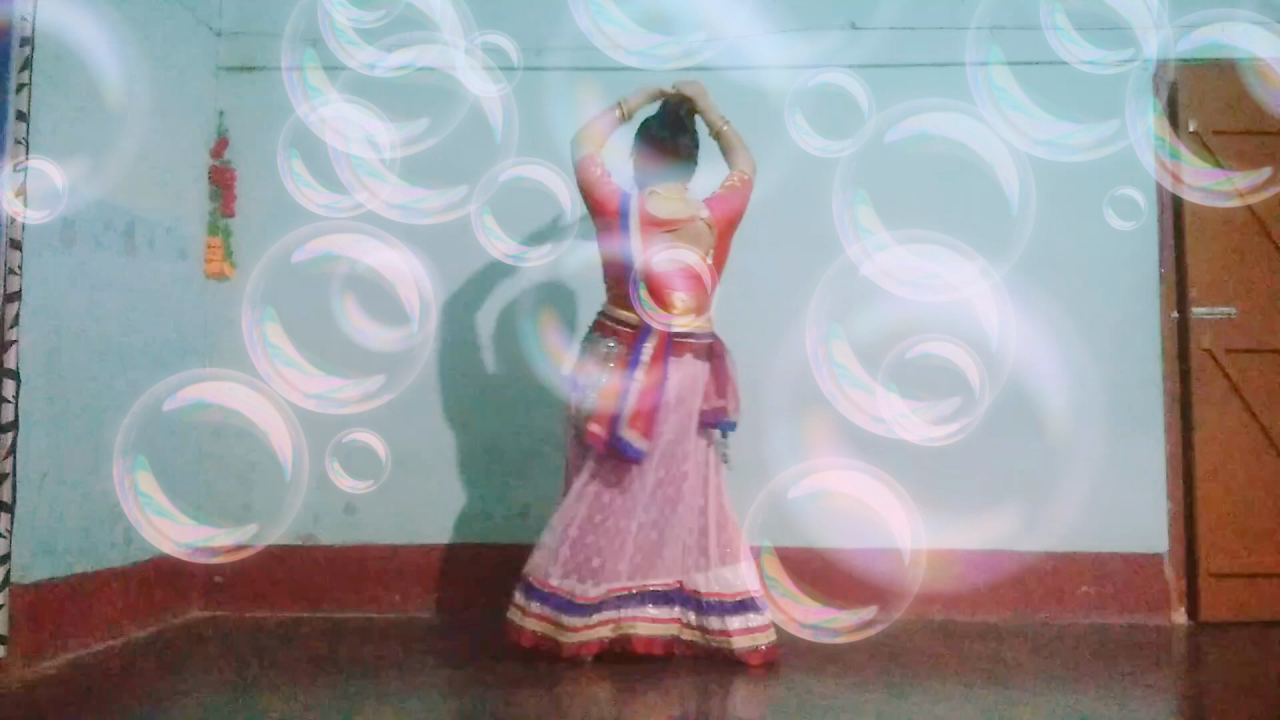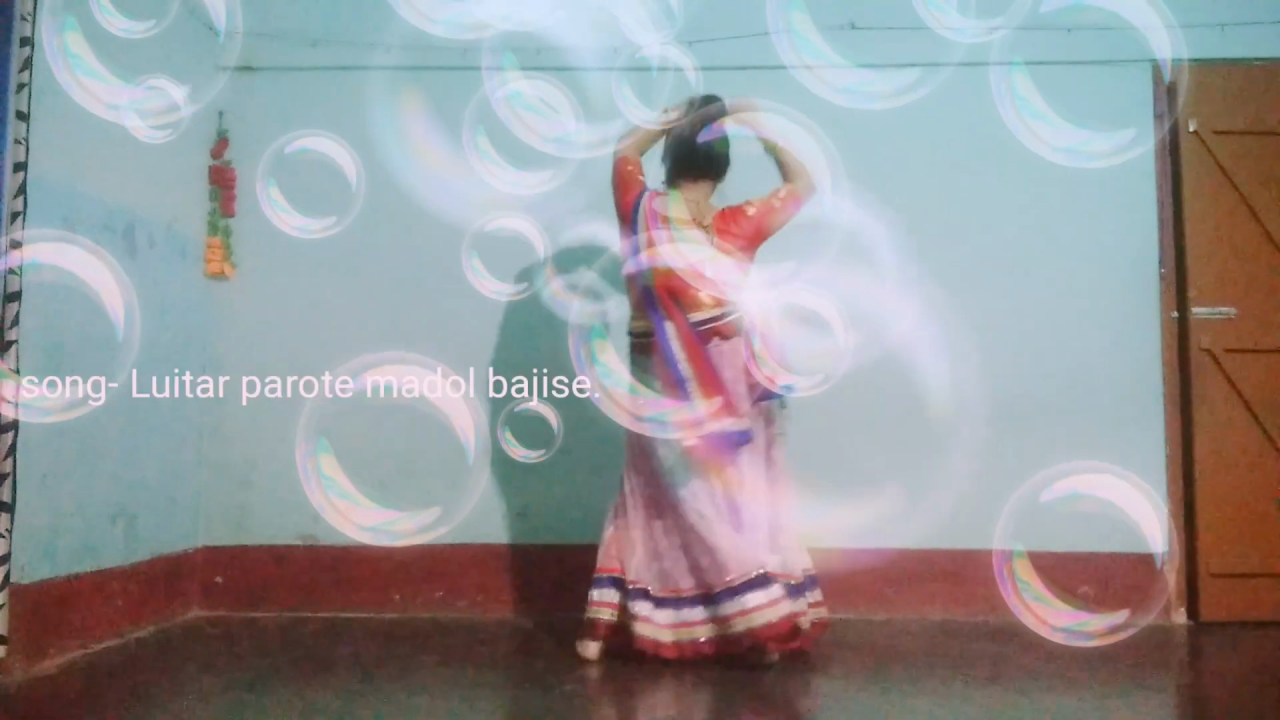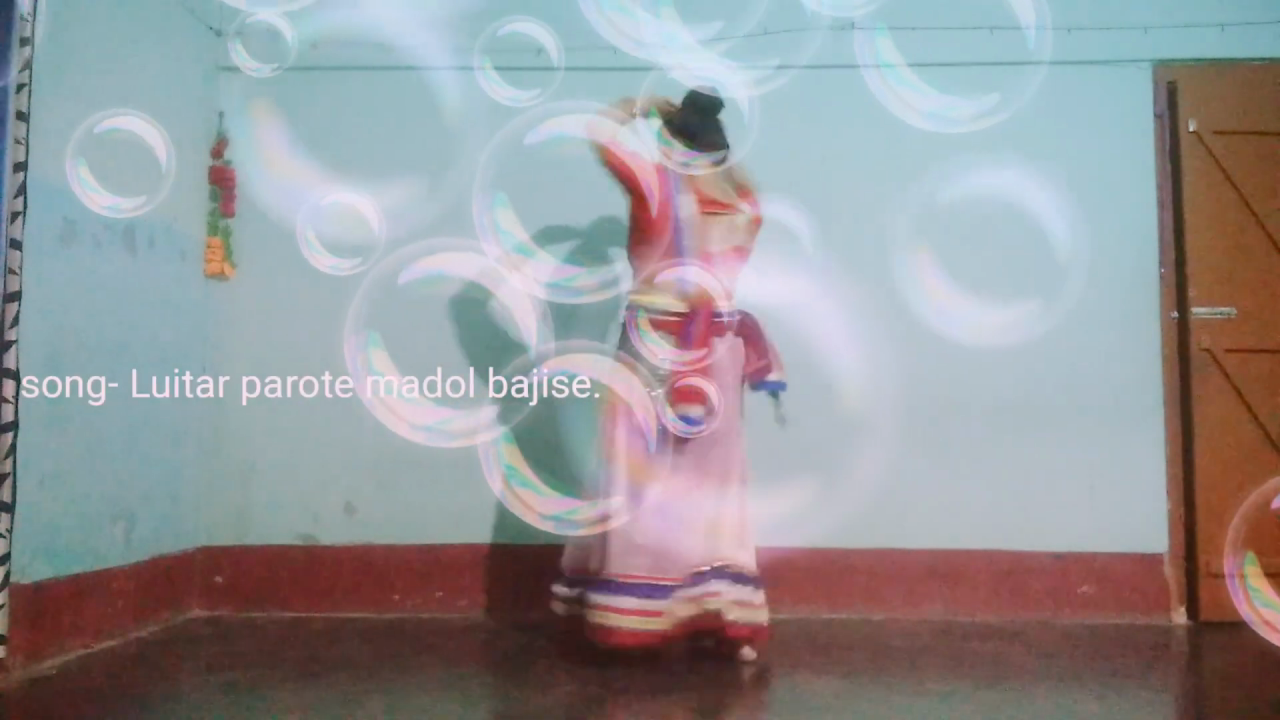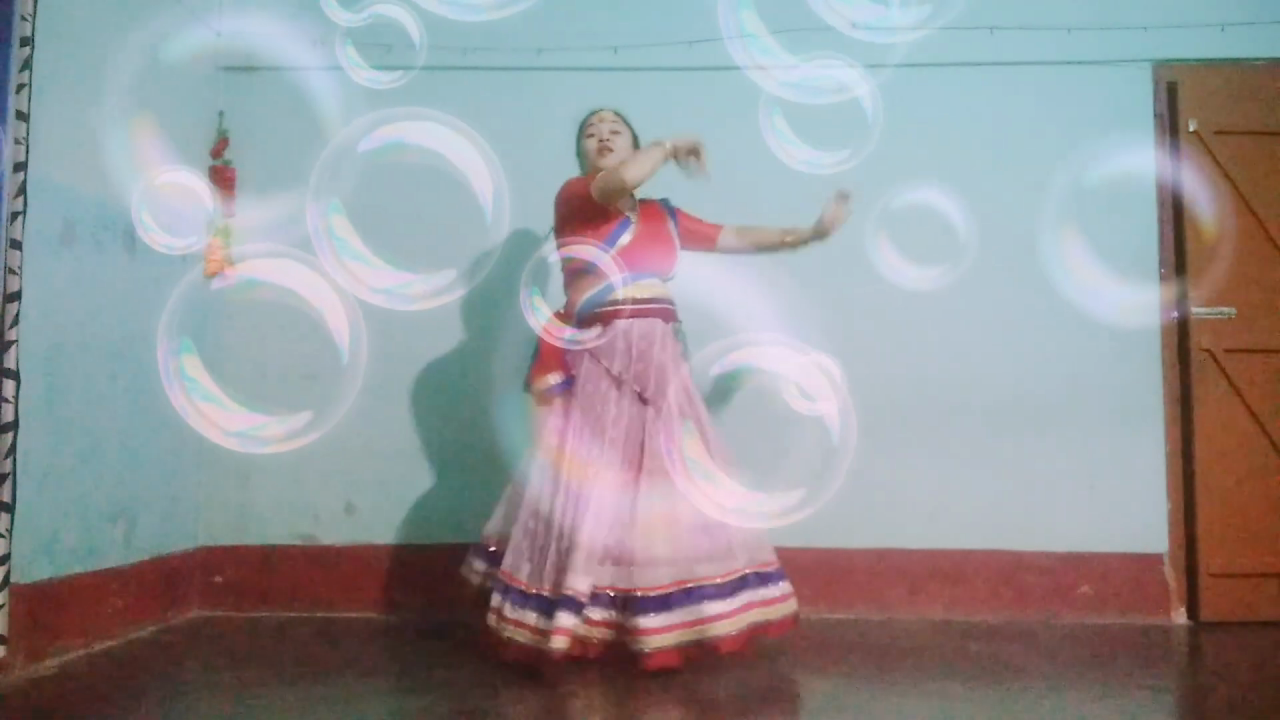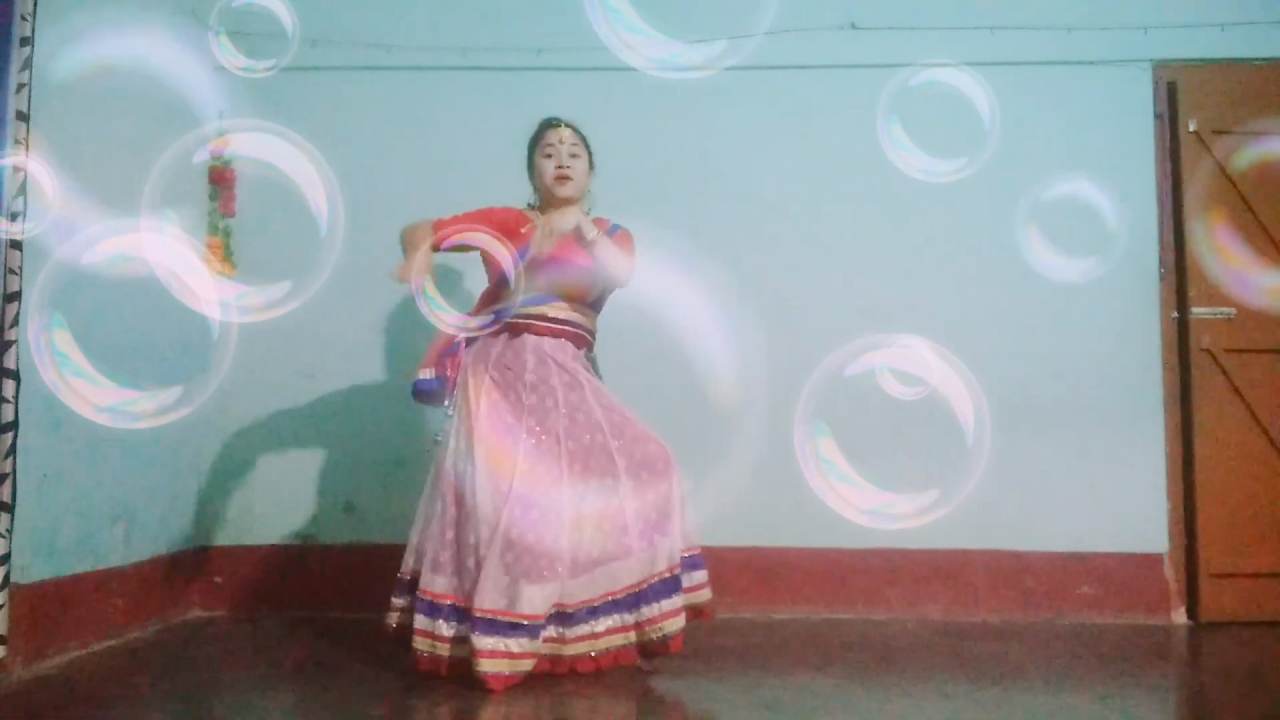
dt=1s
person 1, frame 1
left shoulder: (618, 212)
right shoulder: (717, 218)
left elbow: (583, 145)
right elbow: (744, 165)
left wrist: (636, 101)
right wrist: (707, 109)
left hip: (613, 373)
right hip: (684, 380)
left knee: (599, 503)
right knee: (693, 503)
left ankle: (576, 626)
right ankle: (743, 633)
person 1, frame 2
left shoulder: (639, 208)
right shoulder: (734, 229)
left elbow: (624, 151)
right elbow: (803, 184)
left wrist: (675, 120)
right wrist: (760, 126)
left hip: (661, 379)
right hip: (728, 376)
left knee: (649, 502)
right knee: (745, 496)
left ankle: (601, 628)
right ankle: (765, 627)
person 1, frame 3
left shoulder: (663, 193)
right shoulder: (745, 213)
left elbow: (602, 135)
left wrist: (642, 107)
right wrist: (719, 157)
left hip: (656, 360)
right hip: (712, 363)
left knee: (641, 489)
right knee: (713, 492)
left ankle: (634, 618)
right ankle: (734, 627)
person 1, frame 4
left shoulder: (665, 215)
right shoulder: (575, 196)
left elbow: (734, 239)
right elbow: (617, 183)
left wrist: (811, 233)
right wrist: (675, 147)
left hip: (660, 361)
right hip: (594, 364)
left knee: (669, 480)
right knee: (579, 482)
left ankle: (668, 619)
right ankle: (570, 621)
person 1, frame 5
left shoulder: (611, 234)
right shoulder: (503, 222)
left elbow: (620, 274)
right elbow: (426, 230)
left wrist: (580, 225)
right wrist: (415, 251)
left hip: (567, 378)
right hip: (497, 370)
left knee: (638, 467)
right knee: (498, 492)
left ankle: (599, 631)
right ankle: (497, 640)
